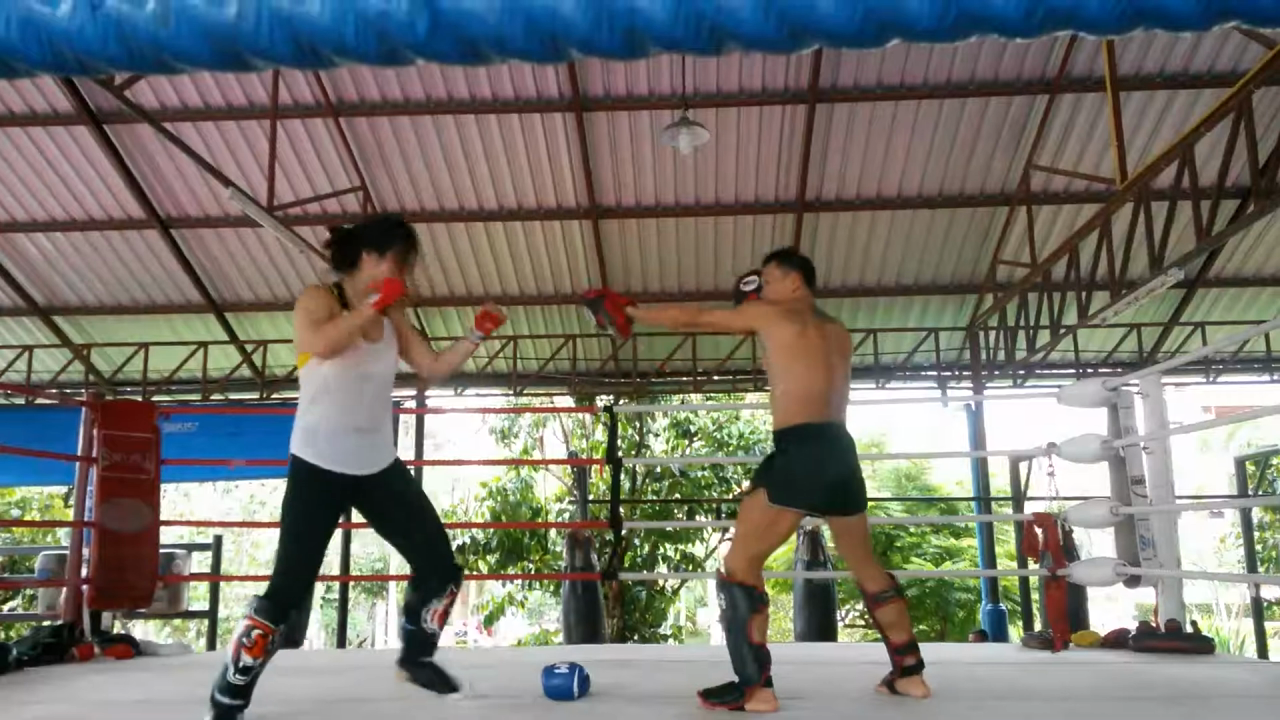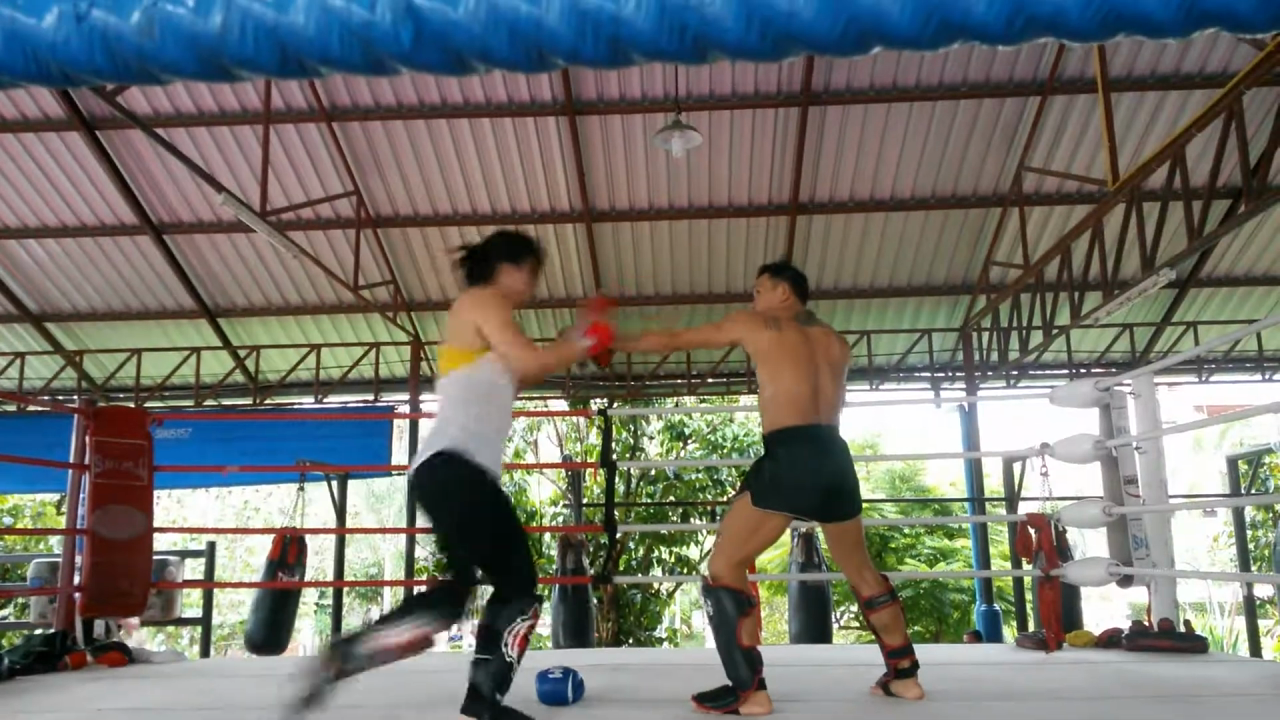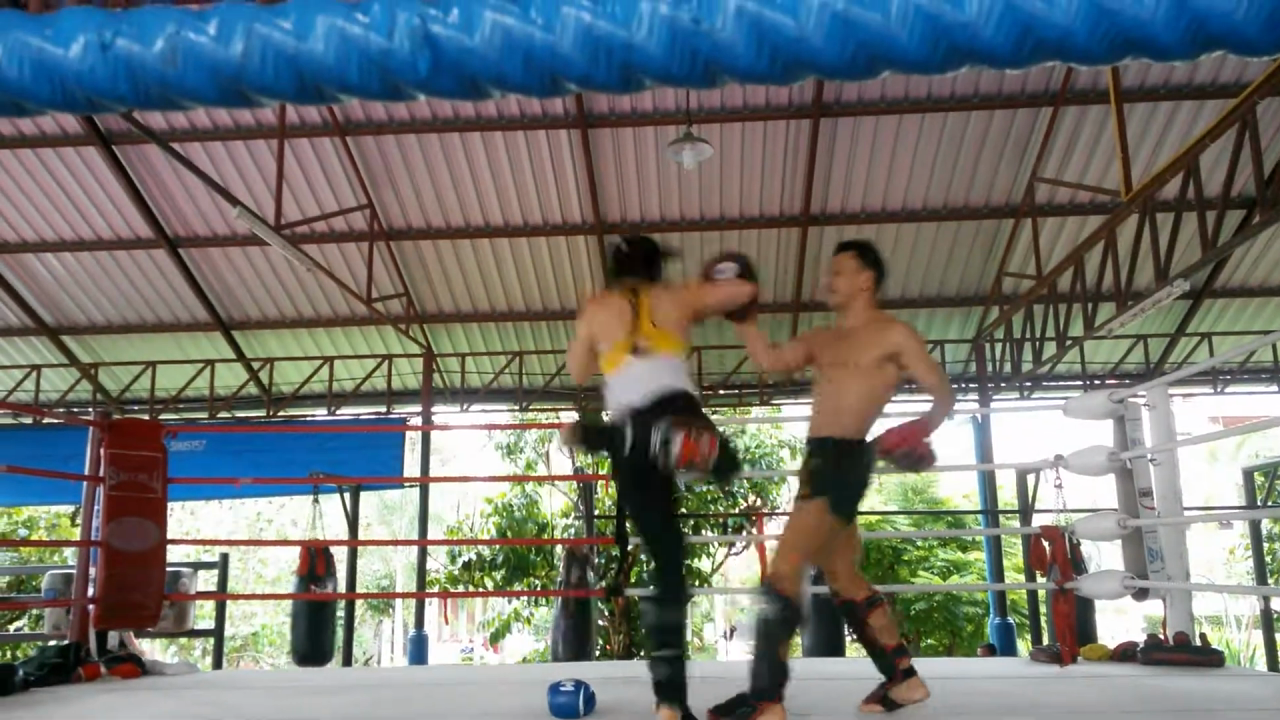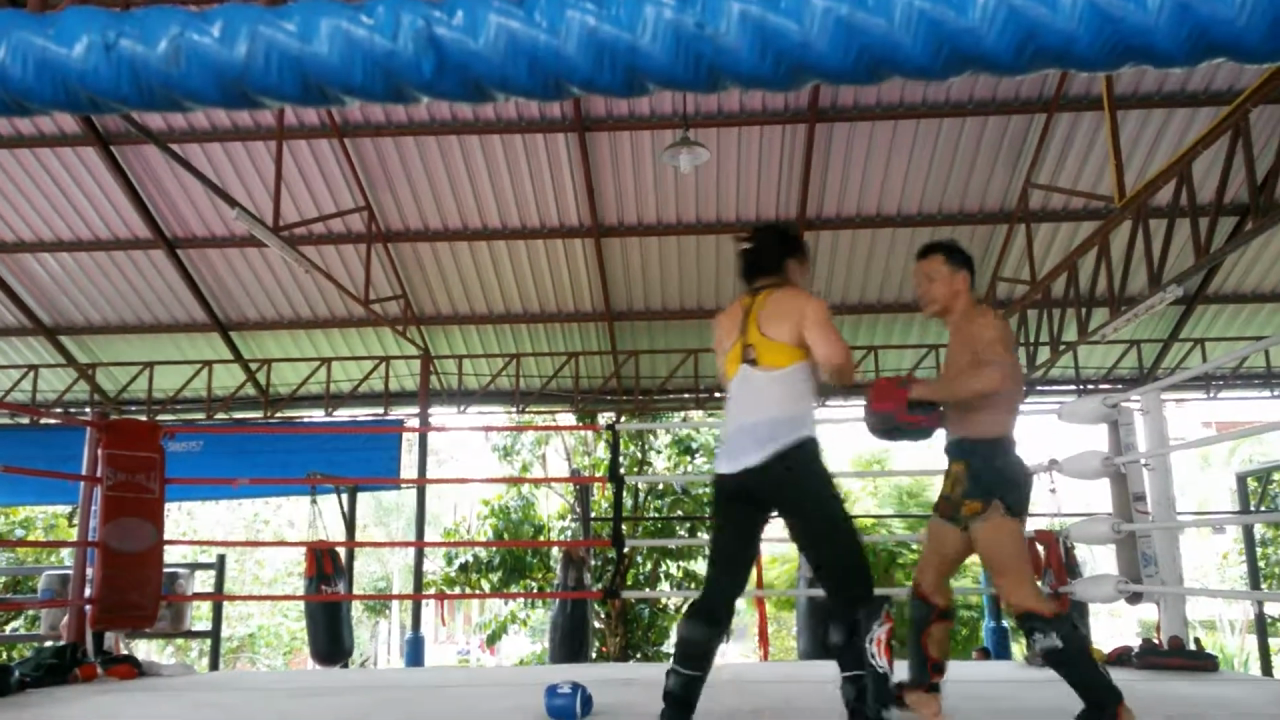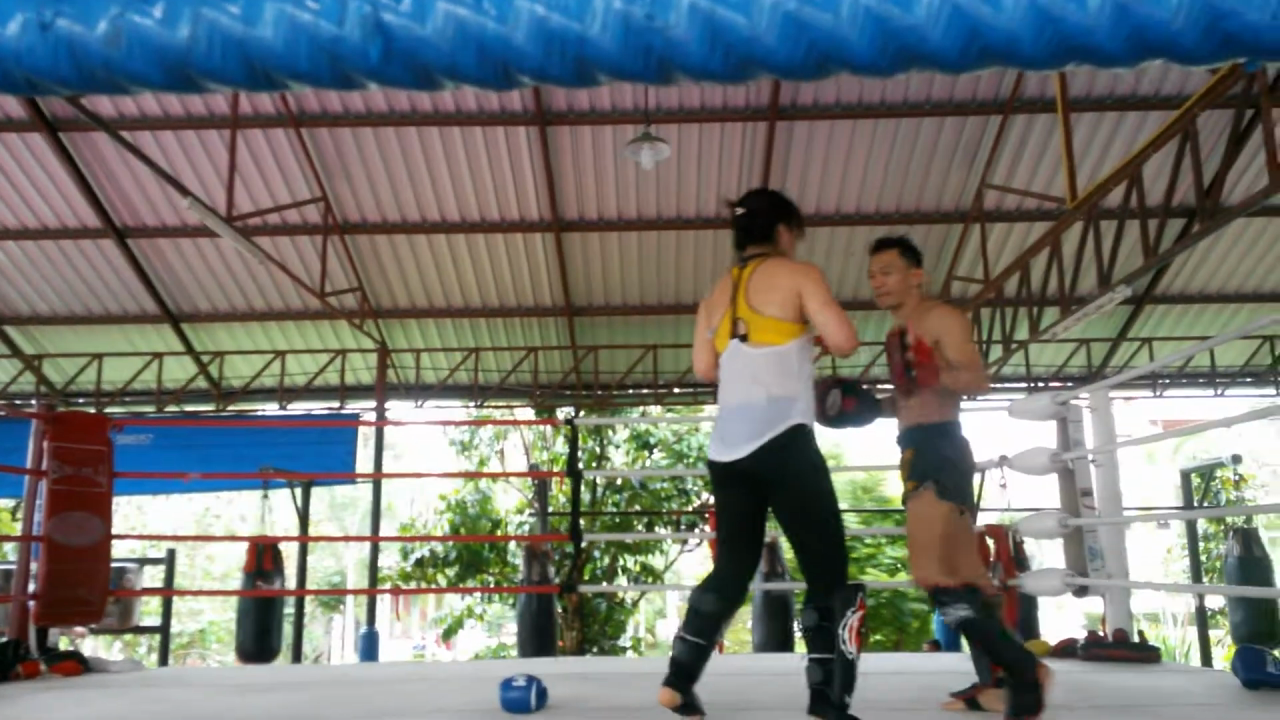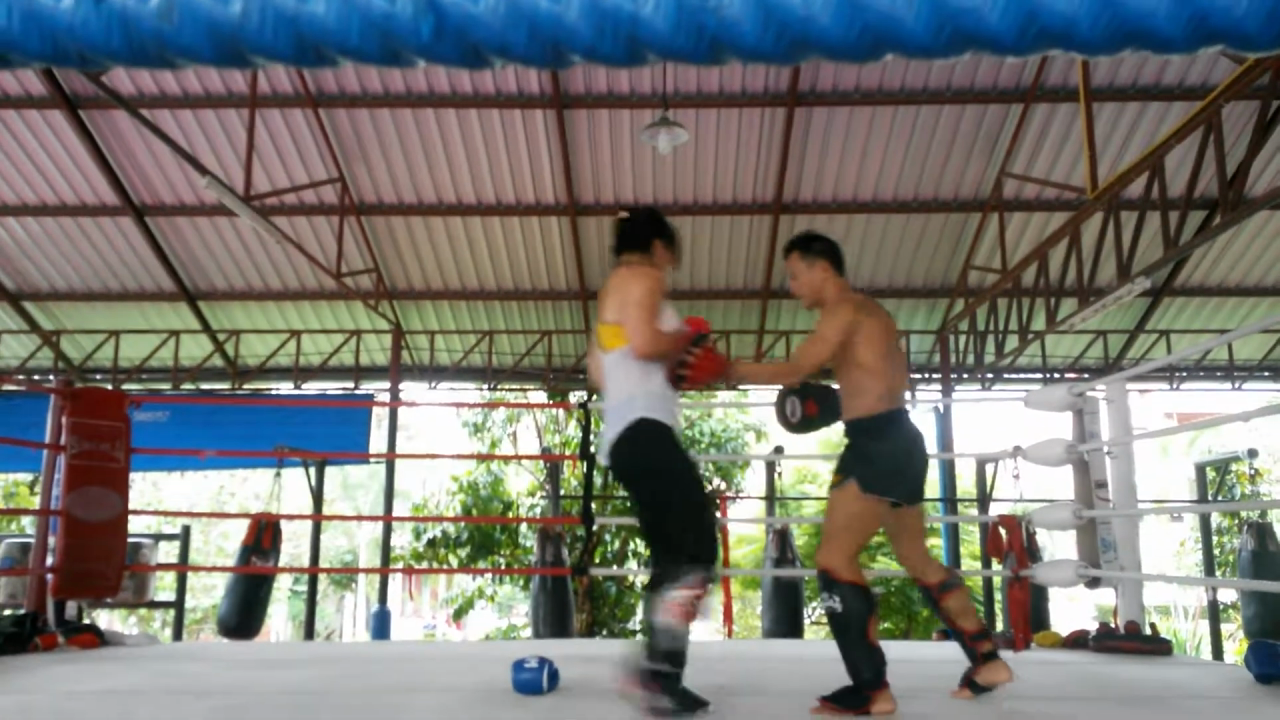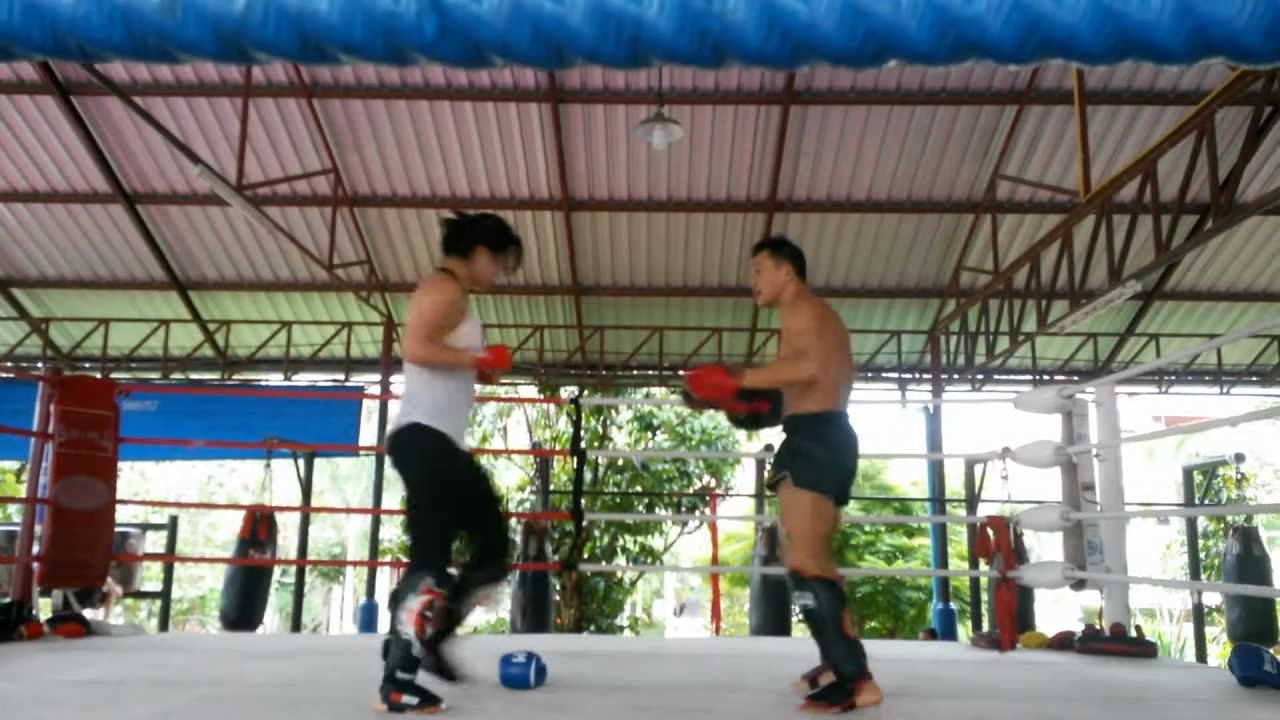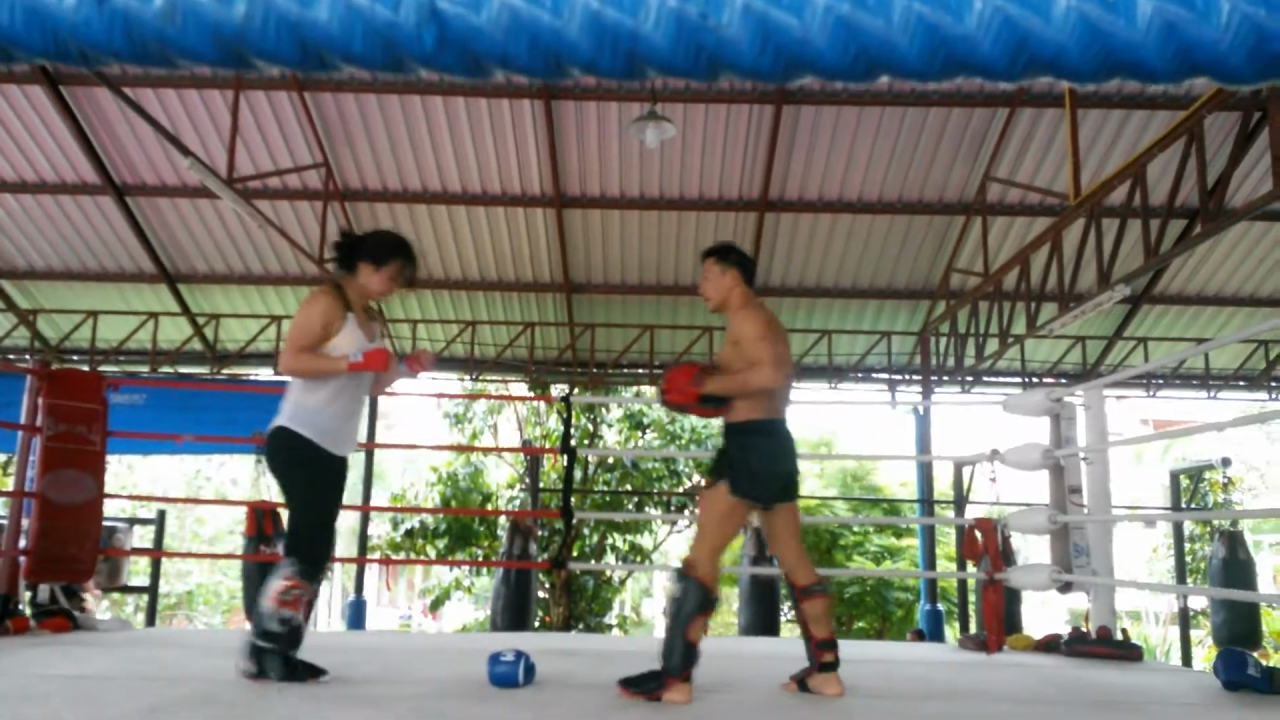
dt=0.5s
person 1, frame 1
left shoulder: (392, 318)
right shoulder: (317, 300)
left elbow: (435, 368)
right elbow: (321, 345)
left wrist: (477, 336)
right wrist: (373, 303)
left hip: (380, 469)
right hip: (317, 469)
left knee: (439, 565)
right knee: (288, 589)
left ankle: (416, 656)
person 1, frame 2
left shoulder: (482, 312)
right shoulder: (482, 304)
left elbow: (511, 375)
right elbow: (526, 363)
left wrist: (575, 335)
right wrist: (583, 343)
left hip: (472, 472)
right hip: (450, 464)
left knee: (519, 589)
right knee: (450, 600)
right ankle: (341, 659)
person 1, frame 3
left shoulder: (595, 312)
right shoulder: (675, 296)
left elbow: (579, 375)
right elbow: (745, 292)
right wrist: (696, 302)
left hip: (633, 439)
right hip: (670, 409)
left knee: (668, 567)
right ankle: (616, 436)
person 1, frame 4
left shoulder: (725, 319)
right shoulder: (802, 302)
right elbow: (832, 360)
right wrist: (848, 372)
left hip: (733, 468)
right hip: (789, 459)
left knee: (720, 589)
right knee: (853, 589)
person 1, frame 5
left shoulder: (719, 291)
right shoulder: (798, 274)
left elbow: (704, 368)
right elbow: (844, 340)
right wrist: (815, 339)
left hip: (728, 449)
right hip: (782, 440)
left knee: (732, 569)
right knee: (828, 574)
person 1, frame 6
left shoulder: (612, 293)
right shoulder: (641, 276)
right elbow: (644, 343)
left wrist: (672, 362)
right wrist: (686, 336)
left hip: (629, 437)
right hip: (645, 433)
left knee: (678, 557)
right knee: (696, 553)
right ankle: (656, 669)
person 1, frame 7
left shoulder: (446, 294)
right shoulder: (445, 287)
right elbow: (416, 348)
left wrist: (476, 368)
right wrist: (479, 358)
left hip: (439, 442)
right hip: (424, 439)
left knee: (492, 549)
right knee: (431, 560)
left ankle: (431, 641)
right ankle: (399, 683)
person 1, frame 8
left shoulder: (369, 319)
right shoulder: (324, 302)
left elbow: (369, 384)
right elbow: (291, 361)
left wrist: (407, 367)
right wrist: (355, 360)
left hip: (334, 450)
right hip: (296, 441)
left knee: (311, 553)
right knee: (309, 546)
left ankle: (279, 654)
right ankle: (262, 652)
person 2, frame 1
left shoulder: (773, 313)
right shoulder: (836, 331)
left elbow: (694, 317)
left wrist: (631, 311)
left hip: (800, 453)
right hip: (839, 452)
left knee: (740, 562)
right knee: (865, 564)
left ankle: (754, 685)
right ankle: (910, 671)
person 2, frame 2
left shoulder: (753, 323)
right shoulder: (830, 339)
left elbow: (673, 339)
left wrist: (617, 342)
left hip: (788, 457)
right hip: (833, 456)
left knee: (723, 566)
right knee: (860, 569)
left ankle: (748, 688)
right ankle: (904, 672)
person 2, frame 3
left shoulder: (894, 333)
right shoulder: (828, 338)
left elbow: (943, 393)
right elbow: (771, 363)
left wrist: (919, 428)
right wrist: (740, 317)
left hip: (840, 464)
right hip: (830, 465)
left knee: (785, 570)
right knee: (843, 577)
right ankle: (902, 677)
person 2, frame 4
left shoulder: (982, 323)
right shoulder: (961, 336)
left elbow: (995, 377)
left wrist: (913, 390)
left hip: (988, 469)
right hip: (967, 473)
left knee: (1018, 594)
right knee: (927, 578)
person 2, frame 5
left shoulder: (941, 317)
right shoulder: (905, 332)
left elbow: (977, 377)
left wrist: (933, 374)
left hip: (936, 451)
right hip: (924, 454)
left knee: (931, 571)
right knee: (966, 571)
left ankle: (1021, 670)
right ankle: (1000, 680)
person 2, frame 6
left shoulder: (844, 314)
right shoulder: (868, 312)
left elbow: (795, 369)
left wrist: (725, 369)
right wrist: (838, 401)
left hip: (879, 445)
right hip: (899, 441)
left knee: (833, 562)
right knee: (917, 559)
right ankle: (986, 660)
person 2, frame 7
left shoulder: (803, 311)
right shoulder: (825, 320)
left elbow: (811, 366)
left wrist: (738, 382)
right wrist: (777, 402)
left hip: (814, 442)
right hip: (829, 440)
left knee: (801, 562)
right knee: (814, 560)
left ankle: (855, 679)
right ankle: (839, 669)
person 2, frame 8
left shoulder: (747, 318)
right shoulder: (766, 324)
left elbow: (770, 375)
left wrist: (711, 385)
right wrist: (718, 391)
left hip: (750, 446)
right hip: (775, 446)
left knee: (702, 557)
right knee: (794, 561)
left ankle: (674, 677)
right ankle: (824, 670)
